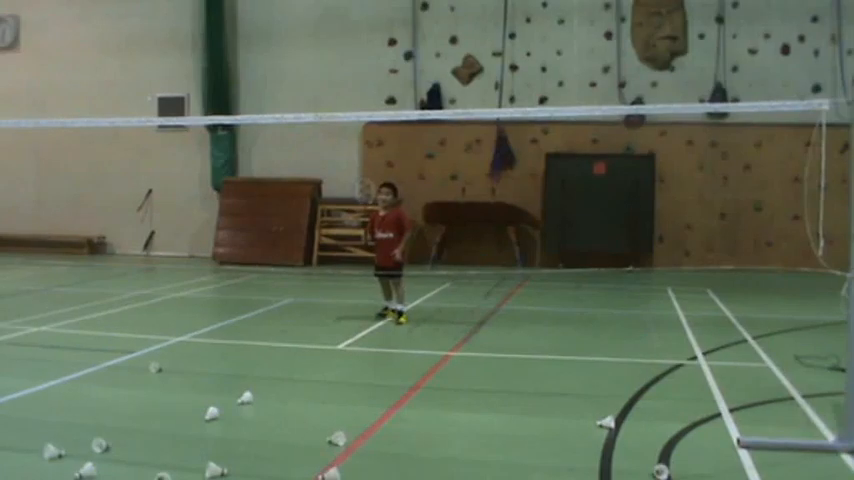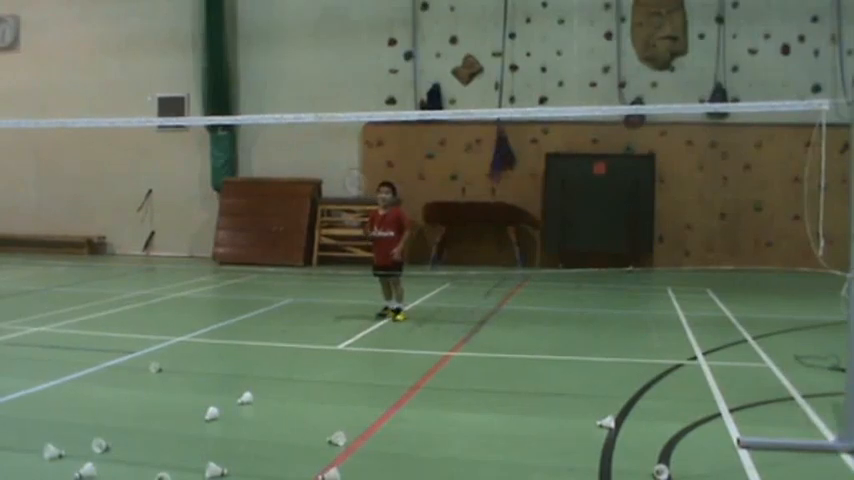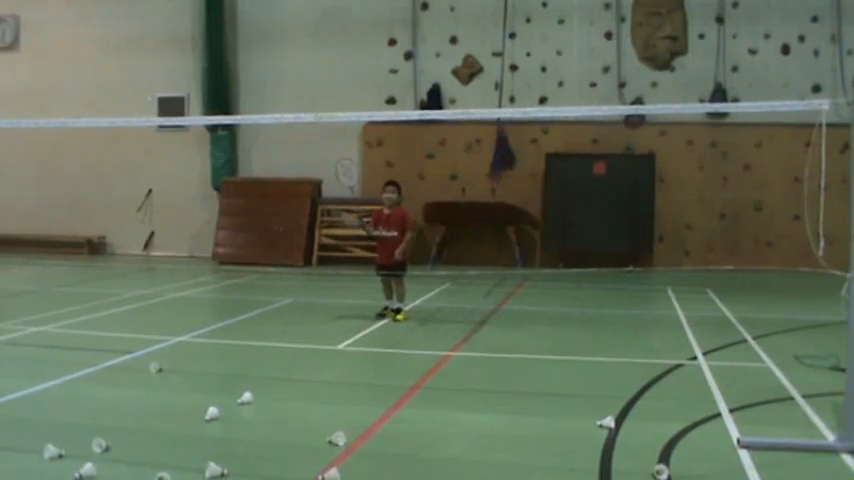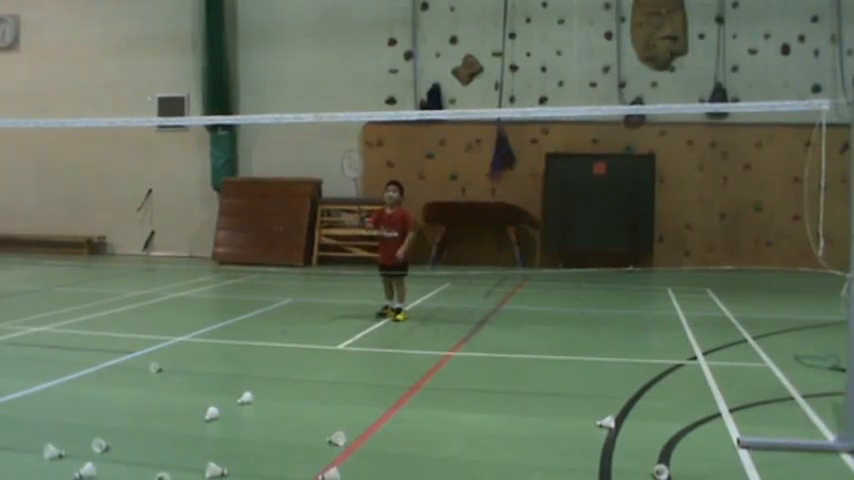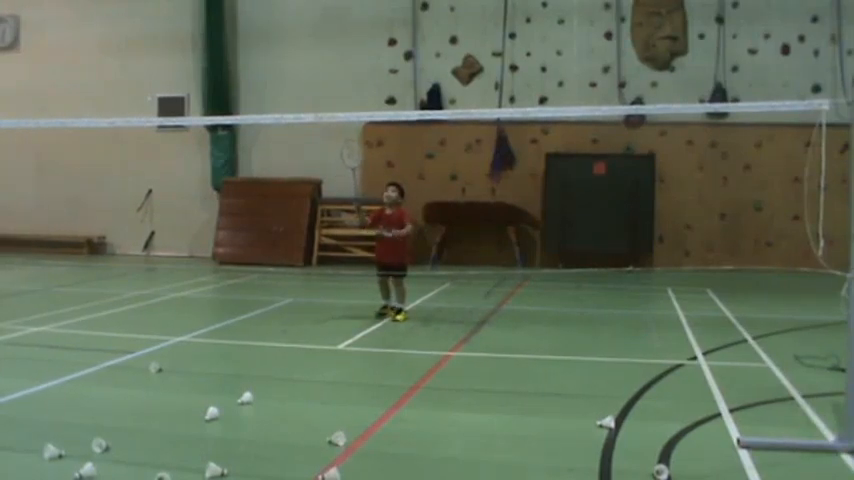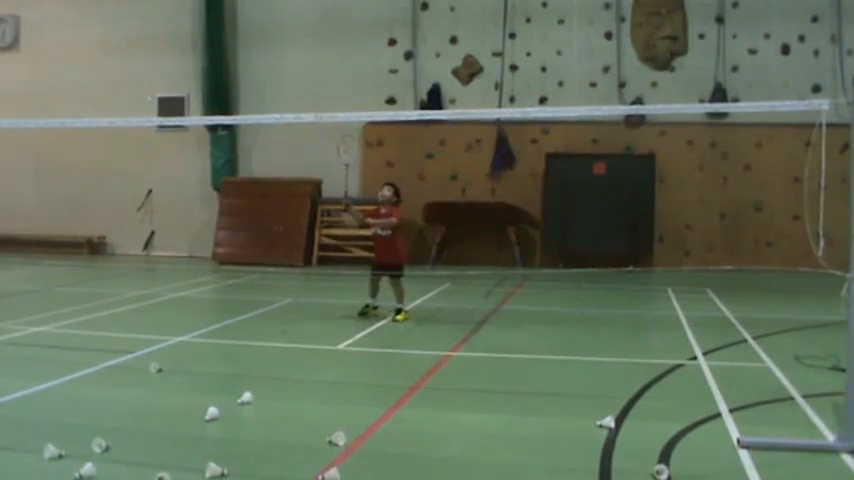
dt=0.3s
person 1, frame 1
left shoulder: (399, 214)
right shoulder: (375, 216)
left elbow: (407, 232)
right elbow: (372, 235)
left wrist: (400, 249)
right wrist: (367, 238)
left hip: (394, 256)
right hip: (380, 256)
left knee: (396, 282)
right knee: (383, 281)
left ankle: (401, 310)
right ankle: (390, 307)
person 1, frame 2
left shoulder: (398, 213)
right shoulder: (374, 215)
left elbow: (406, 231)
right elbow: (370, 233)
left wrist: (399, 248)
right wrist: (368, 233)
left hip: (393, 255)
right hip: (379, 255)
left knee: (395, 281)
right knee: (383, 281)
left ankle: (399, 308)
right ankle: (389, 306)
person 1, frame 3
left shoulder: (403, 213)
right shoulder: (378, 214)
left elbow: (409, 232)
right elbow: (372, 231)
left wrist: (401, 249)
right wrist: (367, 229)
left hip: (397, 255)
right hip: (382, 255)
left knee: (398, 281)
right knee: (385, 281)
left ankle: (400, 308)
right ankle: (390, 306)
person 1, frame 4
left shoulder: (404, 213)
right shoulder: (380, 213)
left elbow: (411, 232)
right elbow: (371, 226)
left wrist: (403, 248)
left hip: (399, 256)
right hip: (384, 255)
left knee: (399, 281)
right knee: (386, 281)
left ankle: (400, 309)
right ankle: (390, 306)
person 1, frame 5
left shoulder: (402, 213)
right shoulder: (380, 213)
left elbow: (409, 227)
right elbow: (367, 223)
left wrist: (402, 232)
left hip: (398, 256)
right hip: (382, 255)
left knee: (398, 281)
right knee: (382, 281)
left ankle: (401, 309)
right ankle: (388, 305)
person 1, frame 6
left shoulder: (396, 211)
right shoulder: (376, 212)
left elbow: (393, 222)
right elbow: (361, 218)
left wrist: (375, 222)
right wrist: (350, 209)
left hip: (394, 255)
right hip: (380, 255)
left knee: (395, 281)
right knee: (373, 279)
left ankle: (401, 309)
right ankle: (372, 304)
